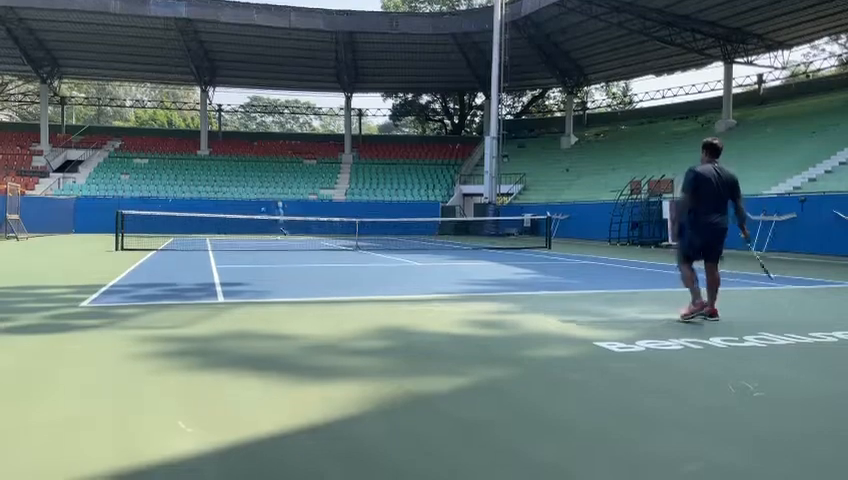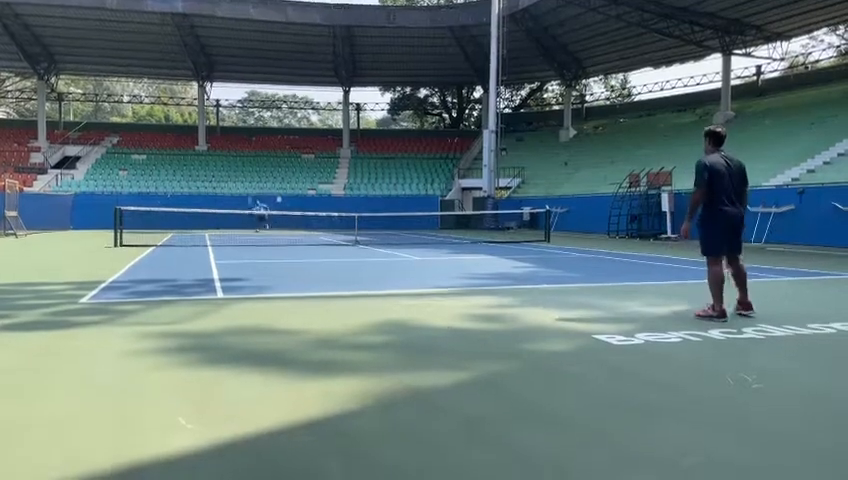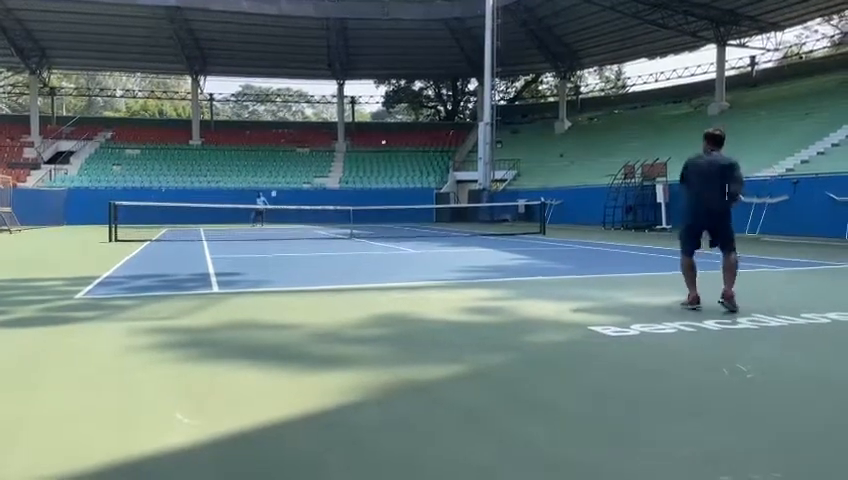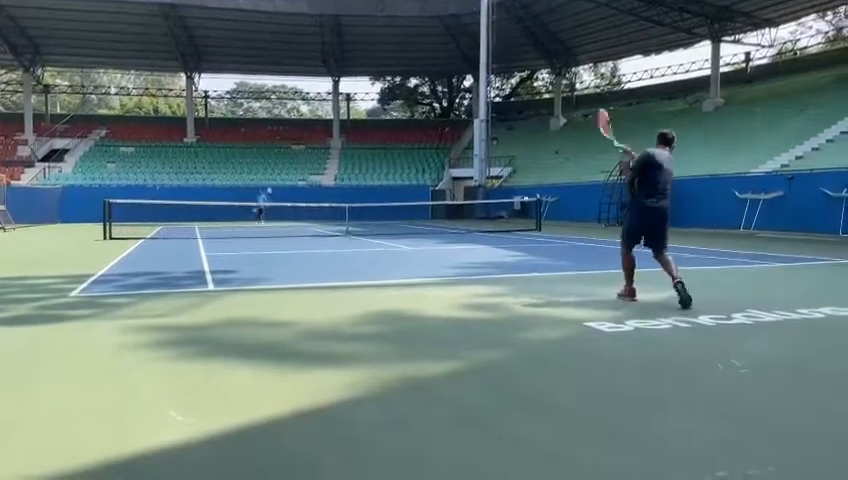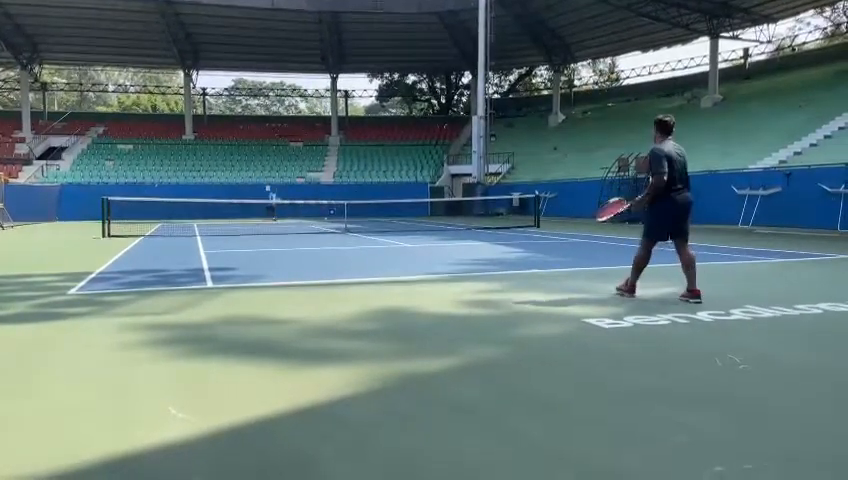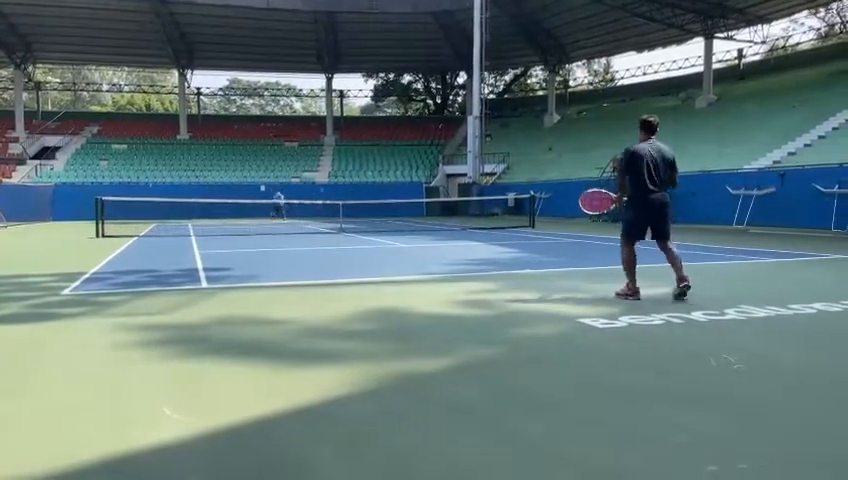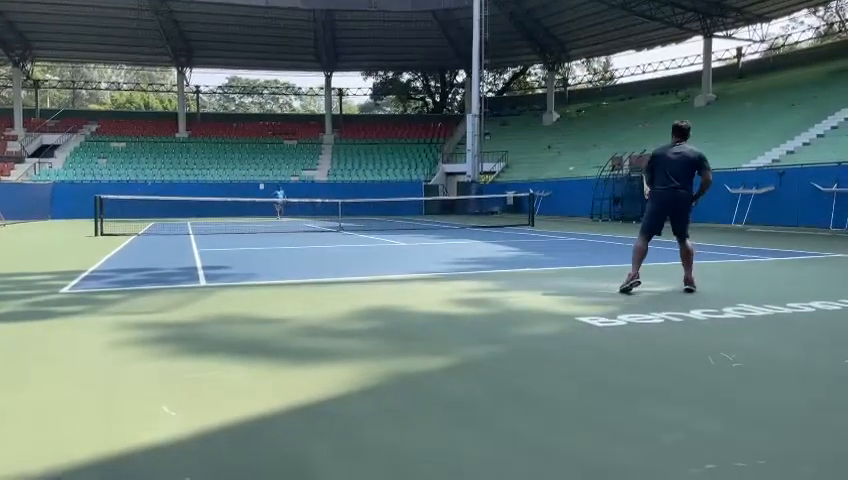
dt=0.7s
person 1, frame 1
left shoulder: (695, 172)
right shoulder: (730, 176)
left elbow: (685, 200)
right elbow: (738, 206)
left wrist: (677, 222)
right wrist: (743, 229)
left hip: (696, 226)
right hip: (719, 227)
left knee: (684, 262)
right knee: (712, 266)
left ankle: (697, 302)
right ankle: (710, 308)
person 1, frame 2
left shoulder: (705, 163)
right shoulder: (738, 164)
left elbow: (699, 194)
right elbow: (744, 193)
left wrist: (688, 220)
left hip: (714, 218)
right hip: (736, 217)
left knee: (714, 262)
right knee: (734, 259)
left ankle: (717, 309)
right ankle: (744, 303)
person 1, frame 3
left shoulder: (690, 163)
right shoulder: (730, 163)
left elbow: (684, 186)
right elbow: (736, 190)
right wrist: (727, 202)
left hip: (693, 212)
right hip: (720, 213)
left knee: (687, 254)
right knee: (729, 252)
left ankle: (693, 296)
right ankle: (728, 293)
person 1, frame 4
left shoulder: (649, 154)
right shoulder: (668, 160)
left elbow: (630, 175)
right wrist: (632, 156)
left hip: (642, 208)
right hip: (662, 210)
left knee: (626, 247)
right knee: (661, 252)
left ankle: (629, 289)
right ankle: (677, 281)
person 1, frame 5
left shoulder: (658, 151)
right shoulder: (679, 150)
left elbow: (660, 180)
left wrist: (644, 199)
right wrist: (648, 194)
left hip: (664, 204)
right hip: (683, 201)
left knee: (647, 244)
right knee: (683, 245)
left ankle: (630, 285)
right ankle: (693, 290)
person 1, frame 6
left shoulder: (631, 152)
right shoulder: (668, 152)
left elbow: (621, 179)
right elbow: (673, 182)
left wrist: (621, 196)
left hip: (638, 202)
right hip: (661, 202)
left knee: (628, 244)
right knee: (665, 244)
left ankle: (632, 287)
right ankle: (682, 278)
person 1, frame 7
left shoulder: (658, 152)
right shoulder: (697, 154)
left elbow: (647, 177)
right elbow: (708, 179)
right wrist: (695, 197)
left hip: (658, 198)
right hip: (682, 199)
left knee: (643, 237)
right knee: (683, 239)
left ankle: (634, 275)
right ankle: (689, 279)
